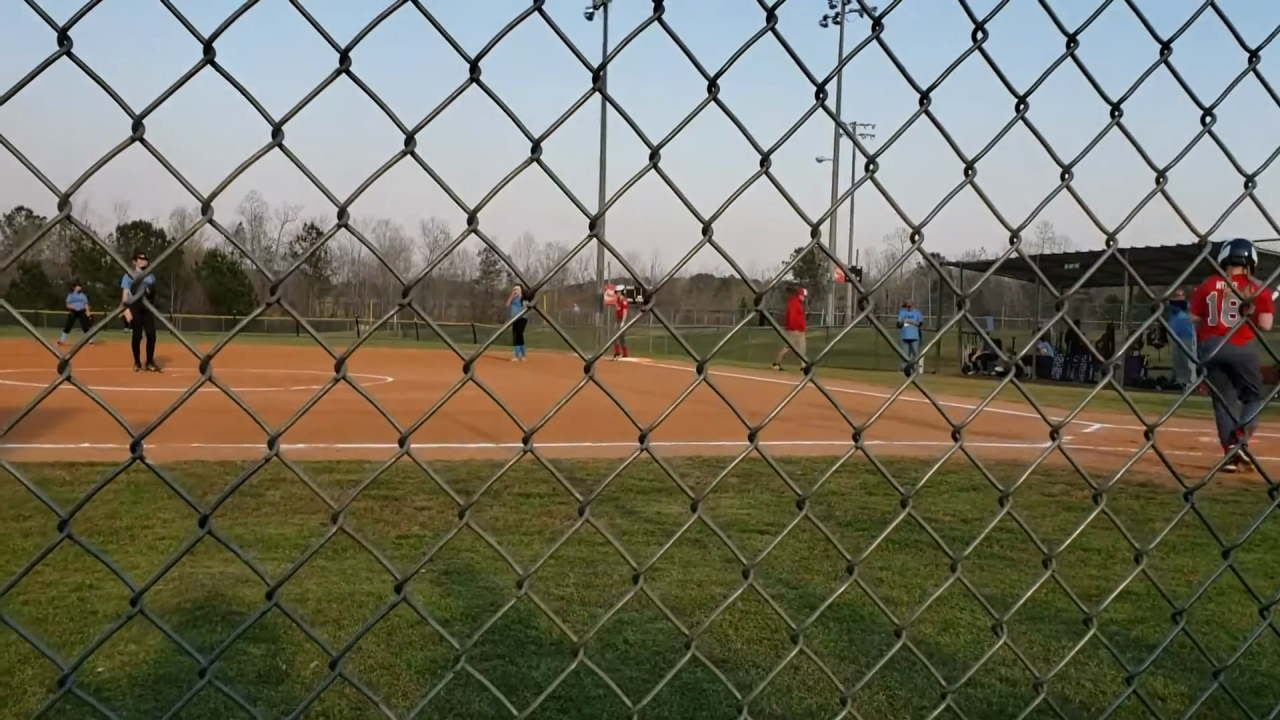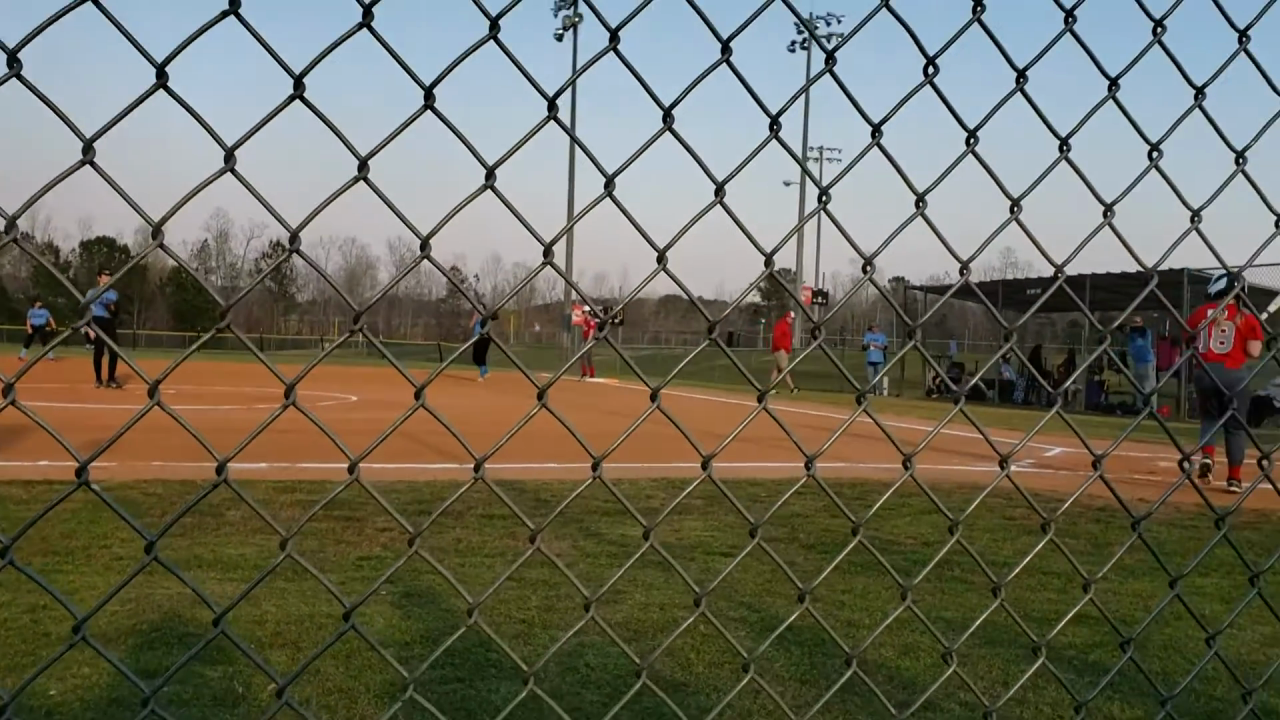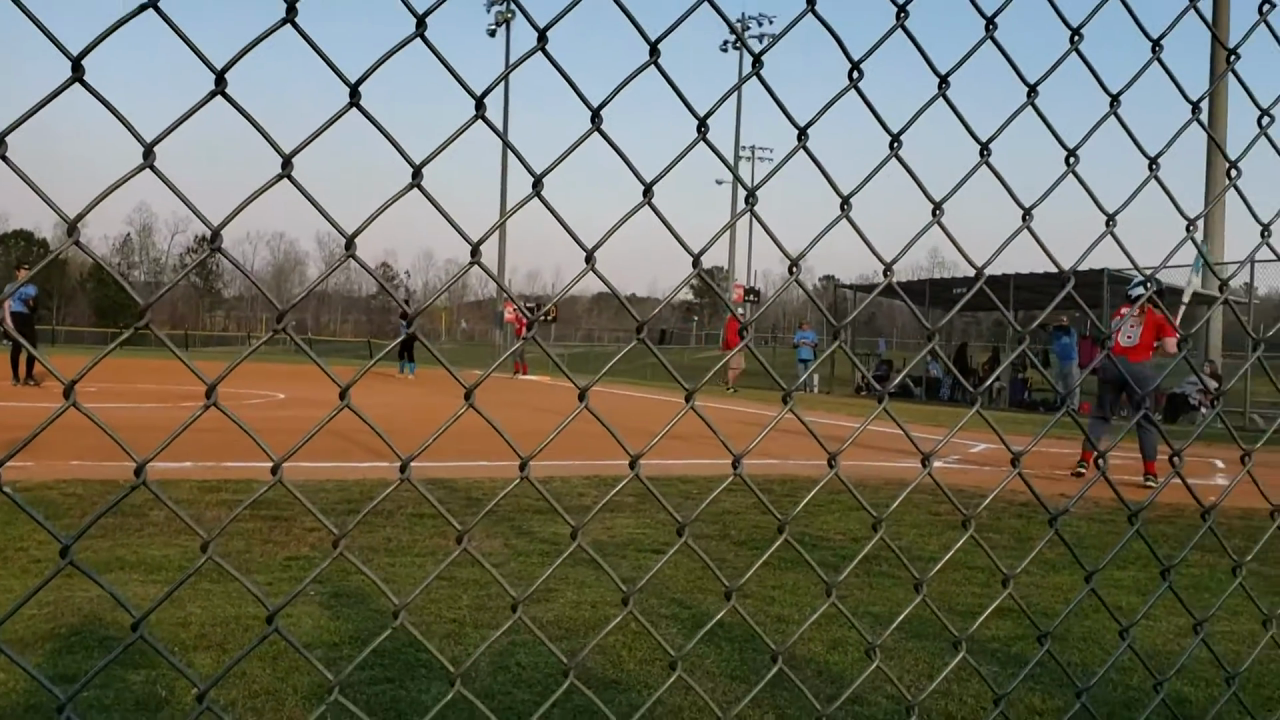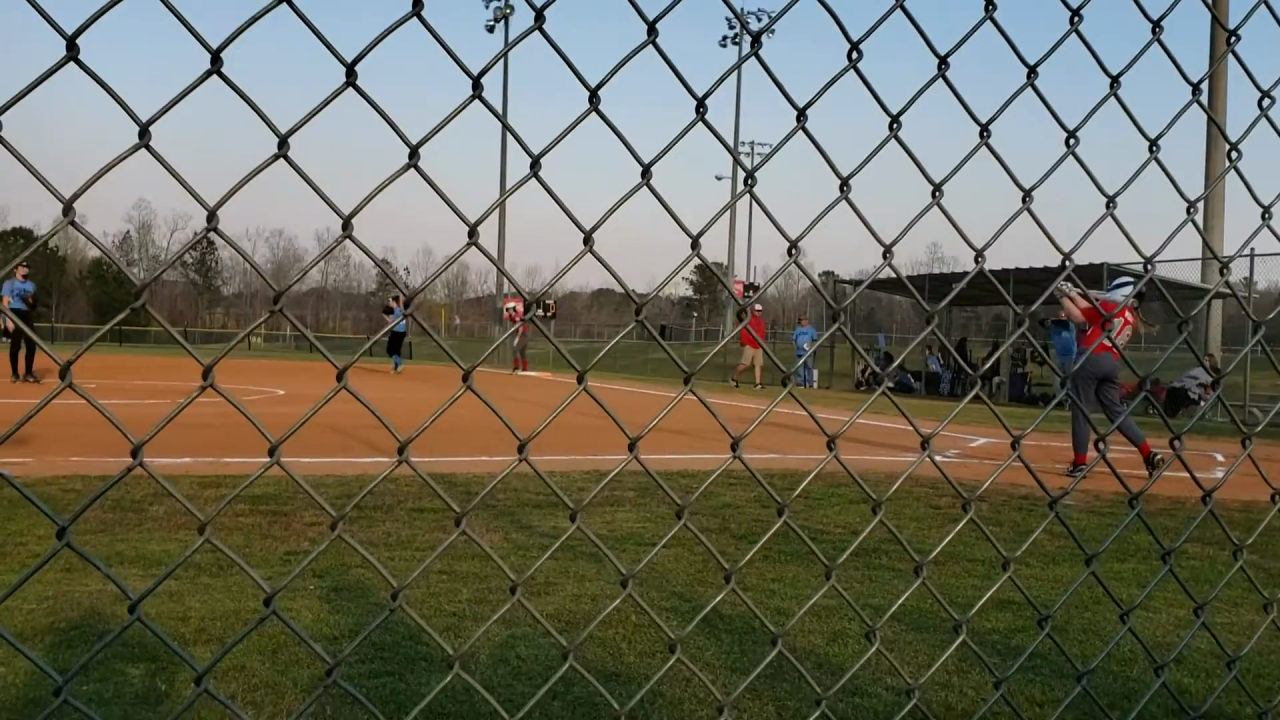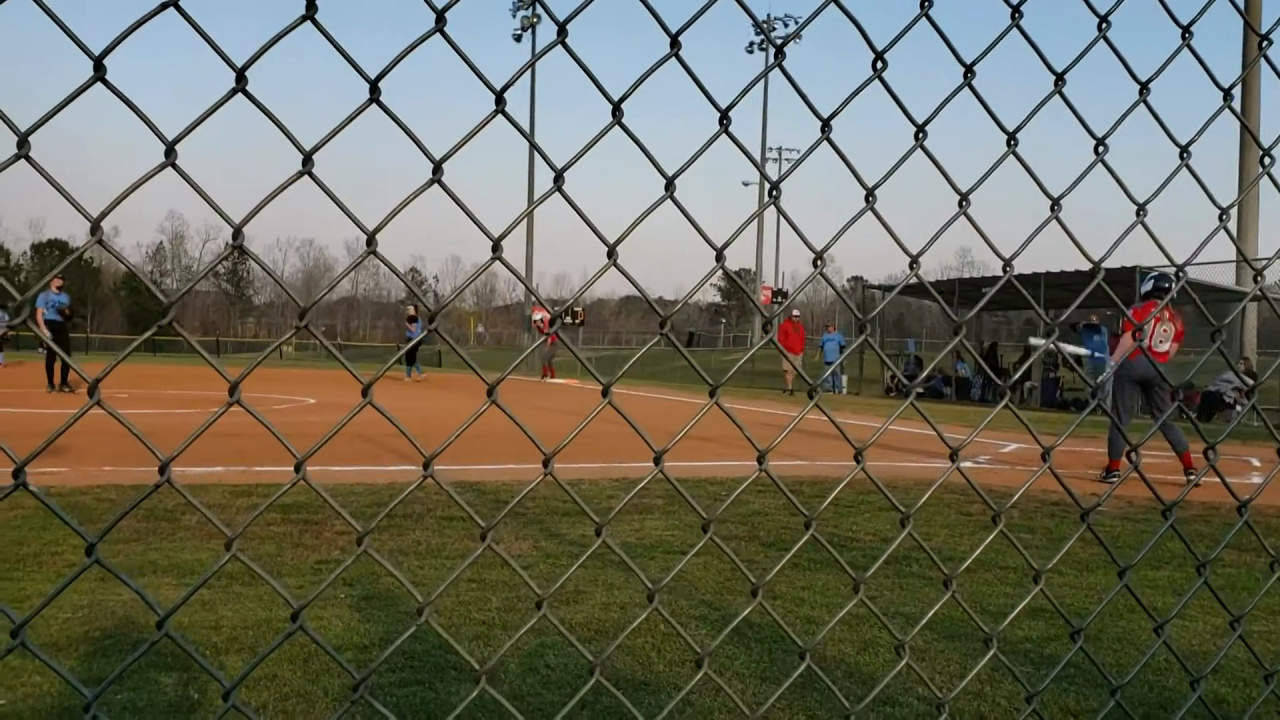
dt=0.5s
person 1, frame 1
left shoulder: (1208, 285)
right shoulder: (1258, 287)
left elbow: (1194, 318)
right elbow: (1266, 324)
right wrist: (1248, 315)
left hip: (1212, 347)
right hip: (1241, 349)
left knee: (1223, 402)
right knee: (1253, 399)
left ankle: (1229, 455)
right ankle: (1240, 443)
person 1, frame 2
left shoulder: (1201, 312)
right shoulder: (1246, 316)
left elbow: (1188, 343)
right elbow: (1254, 352)
right wrist: (1238, 342)
left hip: (1204, 372)
right hip: (1234, 374)
left knee: (1210, 419)
right knee: (1235, 425)
left ankle: (1207, 457)
right ankle: (1234, 478)
person 1, frame 3
left shoulder: (1119, 312)
right shoulder: (1159, 317)
right elbow: (1171, 349)
right wrist: (1172, 333)
left hip: (1110, 365)
right hip: (1138, 369)
left knee: (1101, 415)
right knee: (1145, 420)
left ankle: (1084, 462)
right ankle: (1150, 473)
person 1, frame 4
left shoulder: (1109, 305)
right shoulder: (1131, 316)
left elbow: (1078, 318)
right elbow: (1091, 311)
left wrist: (1063, 296)
right wrist: (1072, 293)
left hip: (1090, 360)
right hip: (1111, 364)
left knee: (1080, 412)
right knee: (1117, 413)
left ankle: (1079, 463)
right ankle: (1149, 454)
person 1, frame 5
left shoulder: (1139, 309)
right shoulder: (1175, 317)
left elbow: (1128, 340)
right elbow: (1172, 351)
left wrist: (1111, 363)
left hip: (1131, 365)
right hip: (1158, 370)
left knee: (1120, 418)
right knee: (1165, 420)
left ankle: (1113, 469)
right ankle: (1190, 468)
